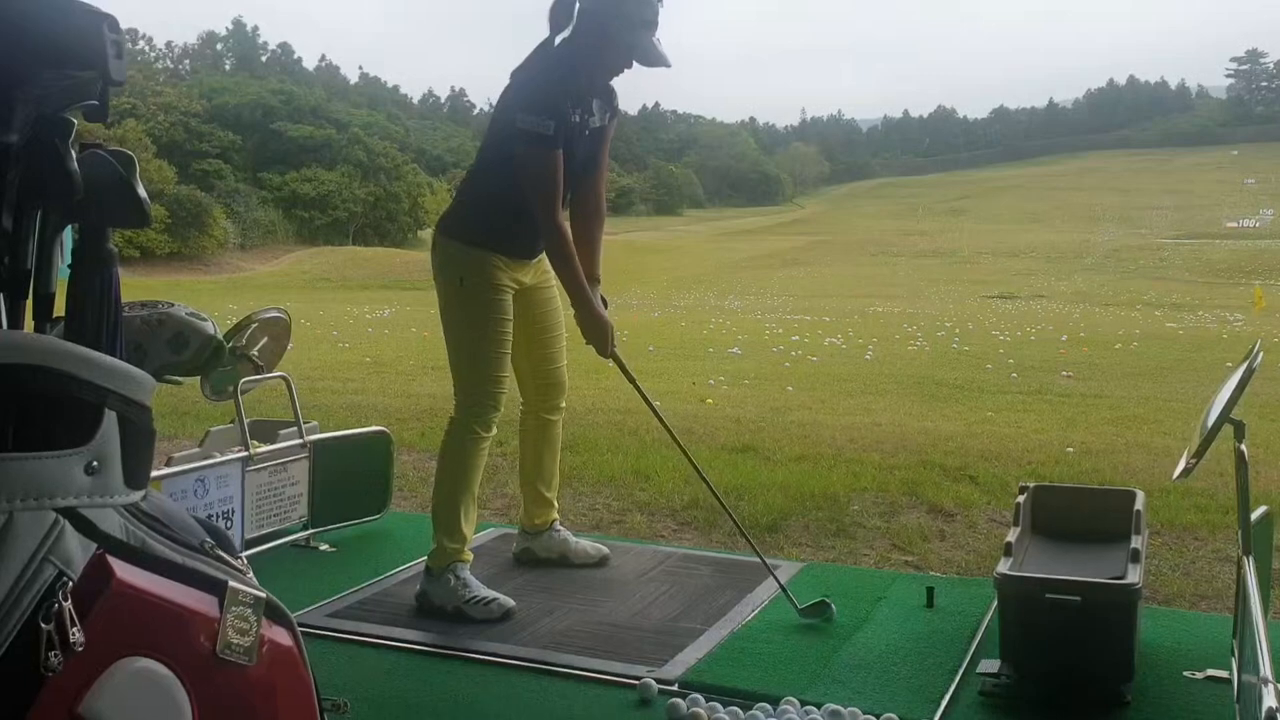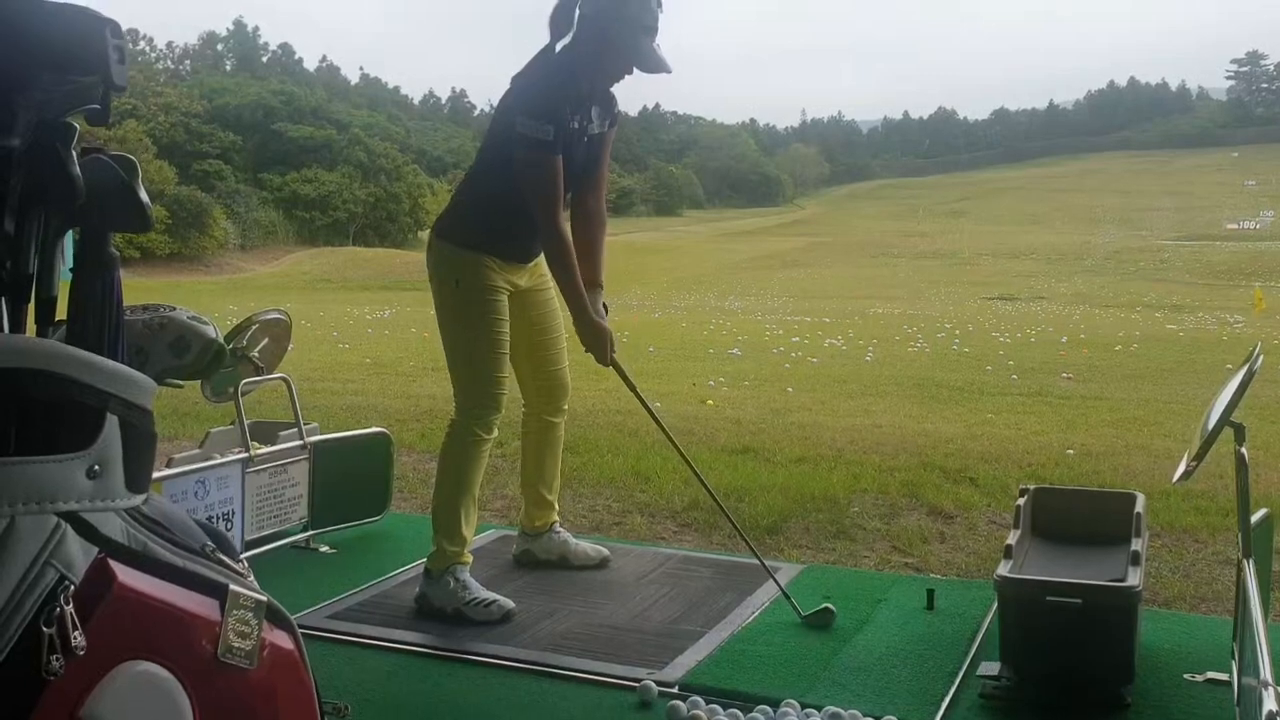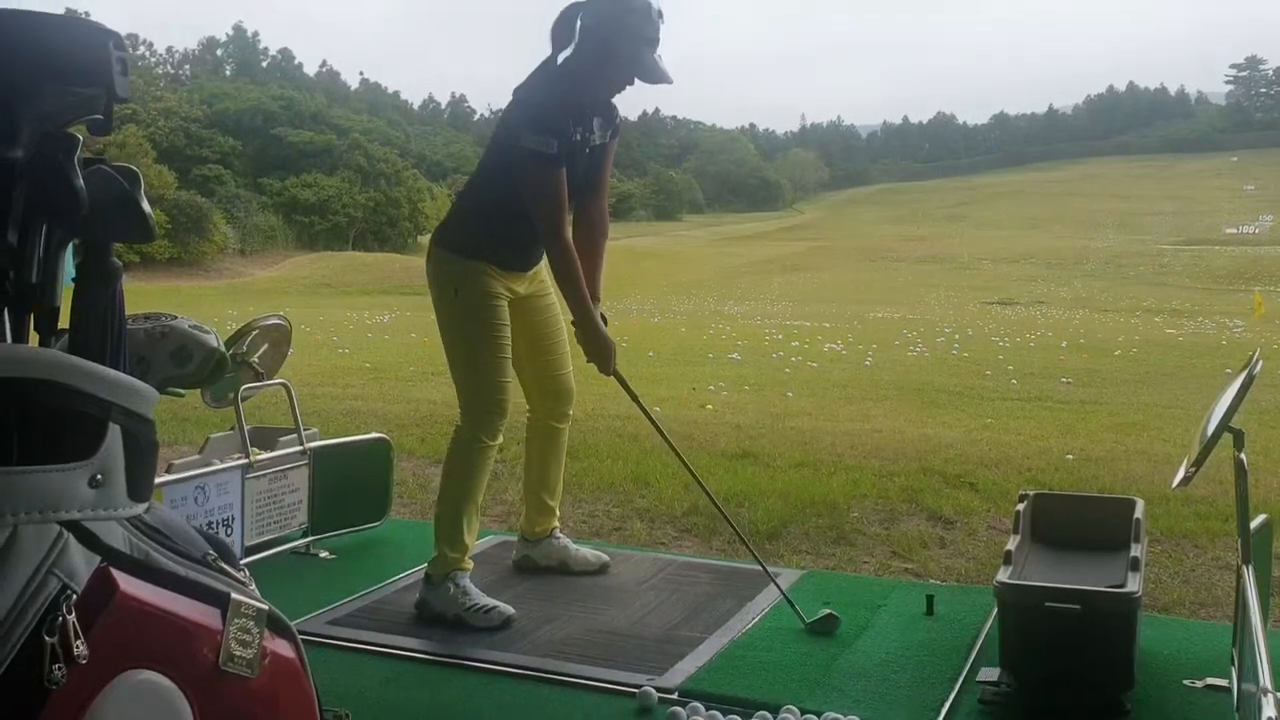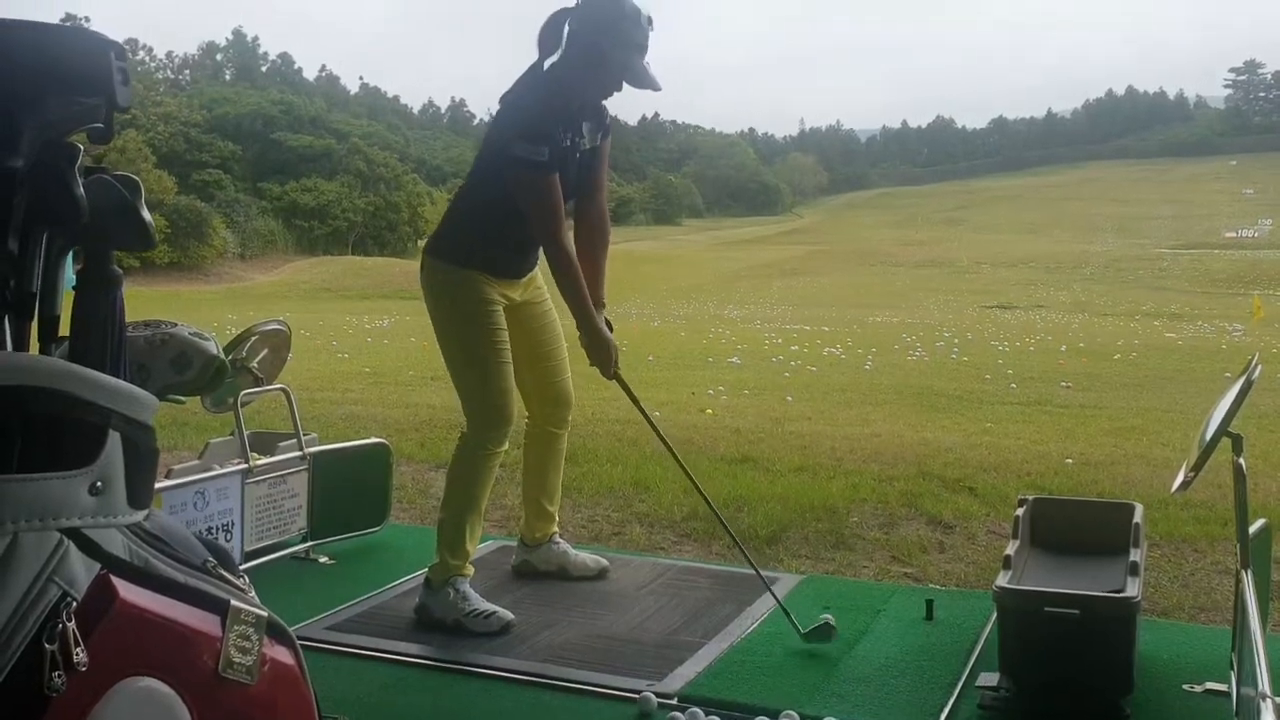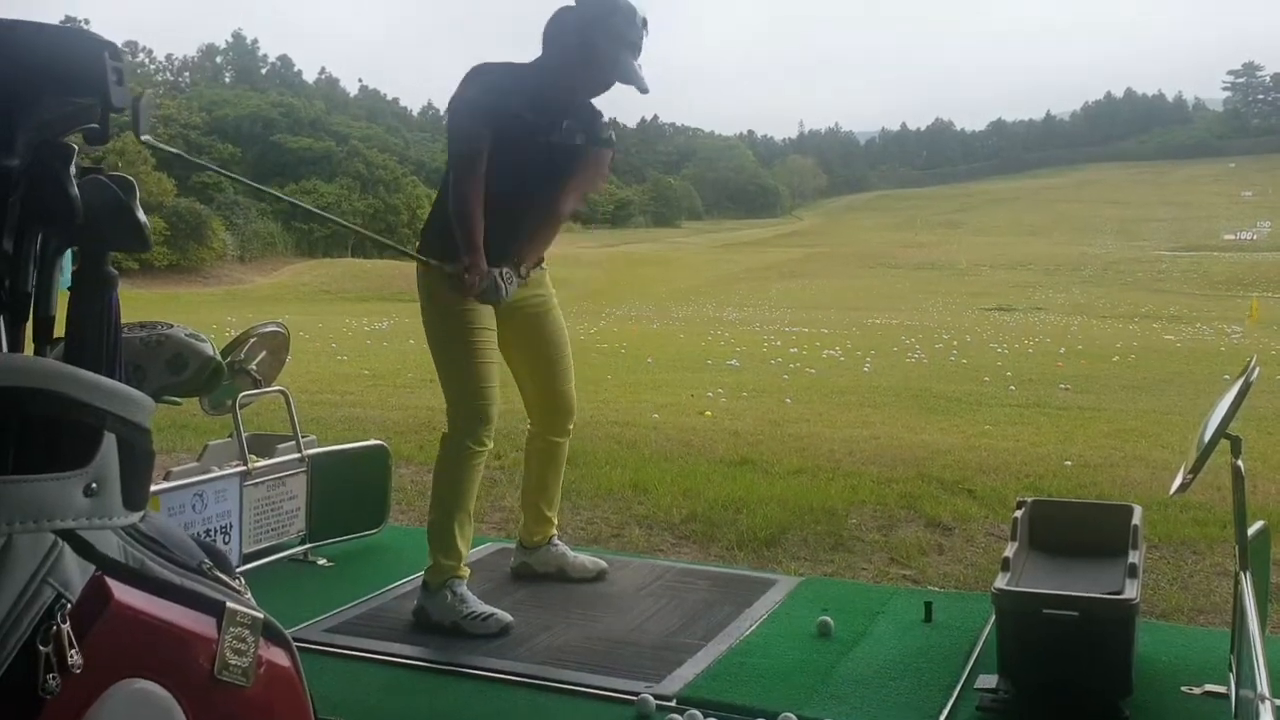
dt=0.5s
person 1, frame 1
left shoulder: (601, 98)
right shoulder: (540, 92)
left elbow: (589, 199)
right elbow: (550, 212)
left wrist: (593, 285)
right wrist: (586, 306)
left hip: (529, 256)
right hip: (474, 254)
left knee: (549, 394)
right knee: (481, 405)
left ankle: (539, 528)
right ankle: (445, 571)
person 1, frame 2
left shoulder: (602, 106)
right shoulder: (538, 98)
left elbow: (590, 205)
right elbow: (551, 216)
left wrist: (595, 296)
right wrist: (585, 314)
left hip: (525, 259)
right hip: (470, 257)
left knee: (551, 393)
right knee: (482, 407)
left ankle: (539, 530)
right ankle: (444, 572)
person 1, frame 3
left shoulder: (604, 116)
right shoulder: (540, 110)
left elbow: (593, 215)
right elbow: (555, 230)
left wrist: (594, 306)
right wrist: (589, 324)
left hip: (525, 267)
right hip: (470, 265)
left knee: (556, 400)
right knee: (487, 414)
left ankle: (540, 536)
right ankle: (445, 578)
person 1, frame 4
left shoulder: (594, 120)
right shoulder: (527, 119)
left elbow: (592, 218)
right elbow: (554, 235)
left wrist: (598, 310)
right wrist: (589, 327)
left hip: (522, 275)
right hip: (463, 273)
left knee: (555, 406)
right knee: (493, 420)
left ankle: (538, 540)
right ankle: (444, 584)
person 1, frame 5
left shoulder: (593, 132)
right shoulder: (489, 85)
left elbow: (558, 207)
right elbow: (467, 177)
left wrist: (509, 271)
right wrist: (472, 257)
left hip: (520, 275)
right hip: (454, 269)
left knee: (557, 412)
right knee: (475, 420)
left ankle: (537, 544)
right ankle: (441, 587)
